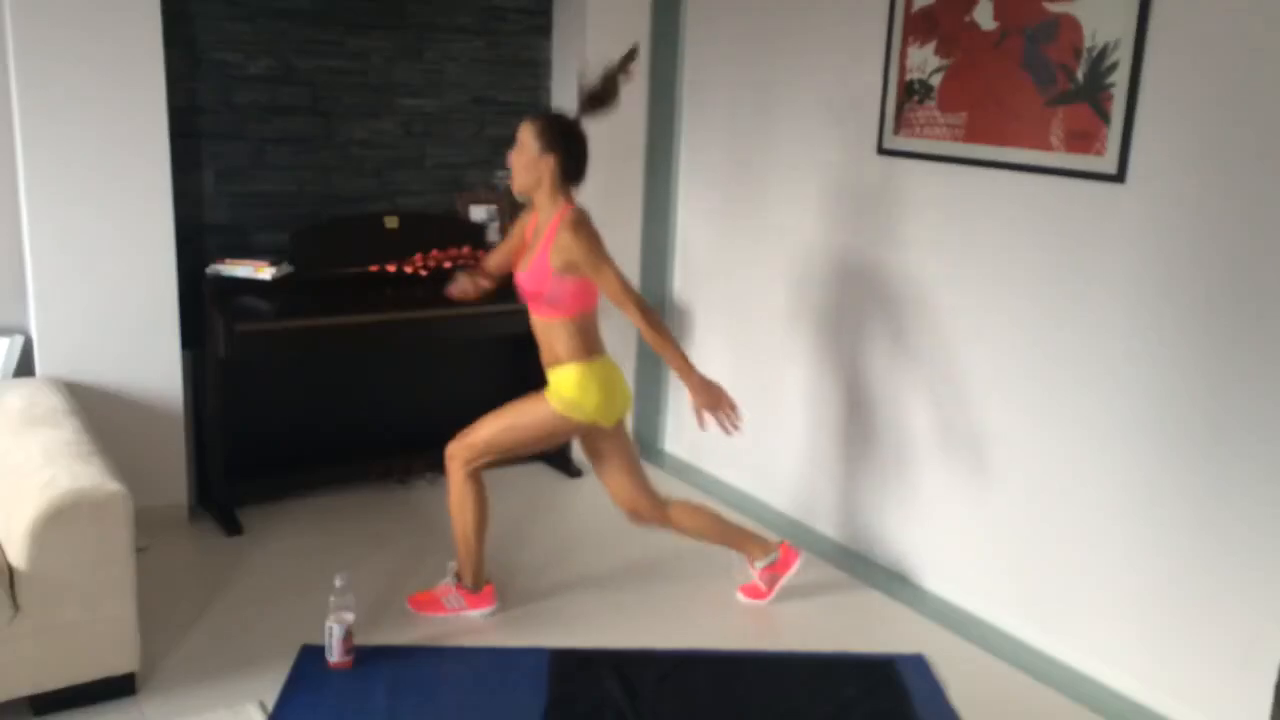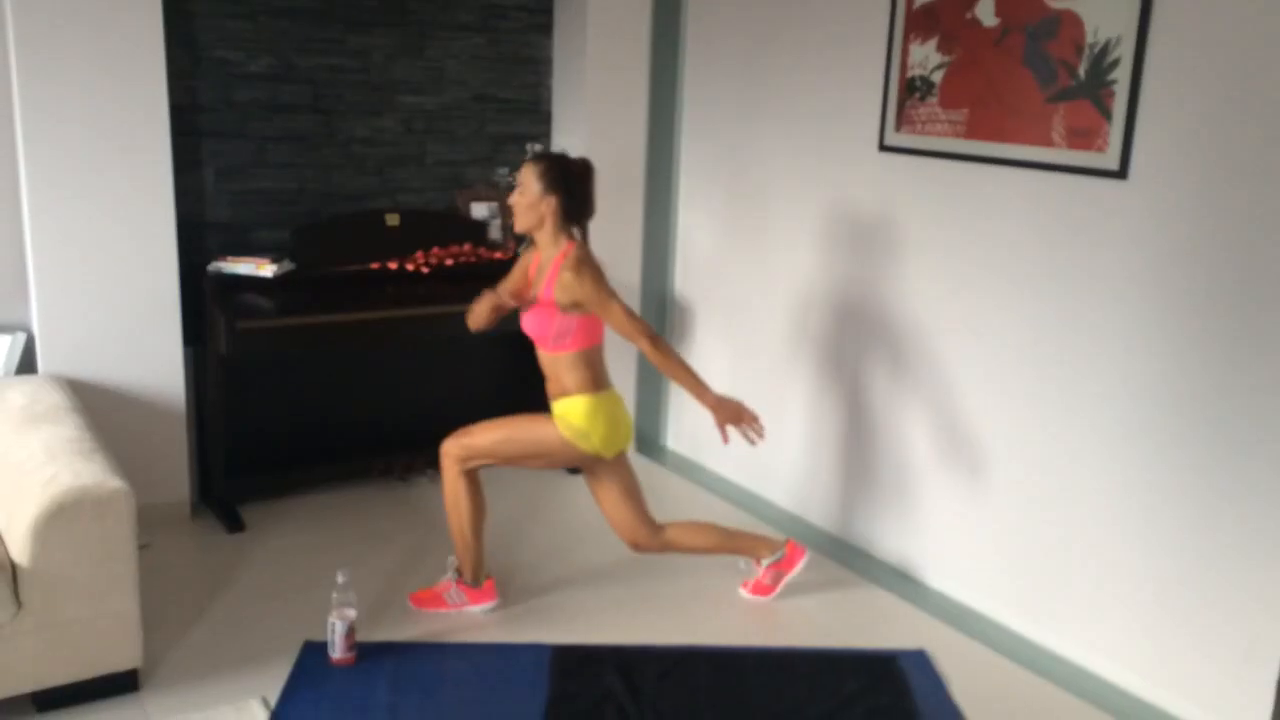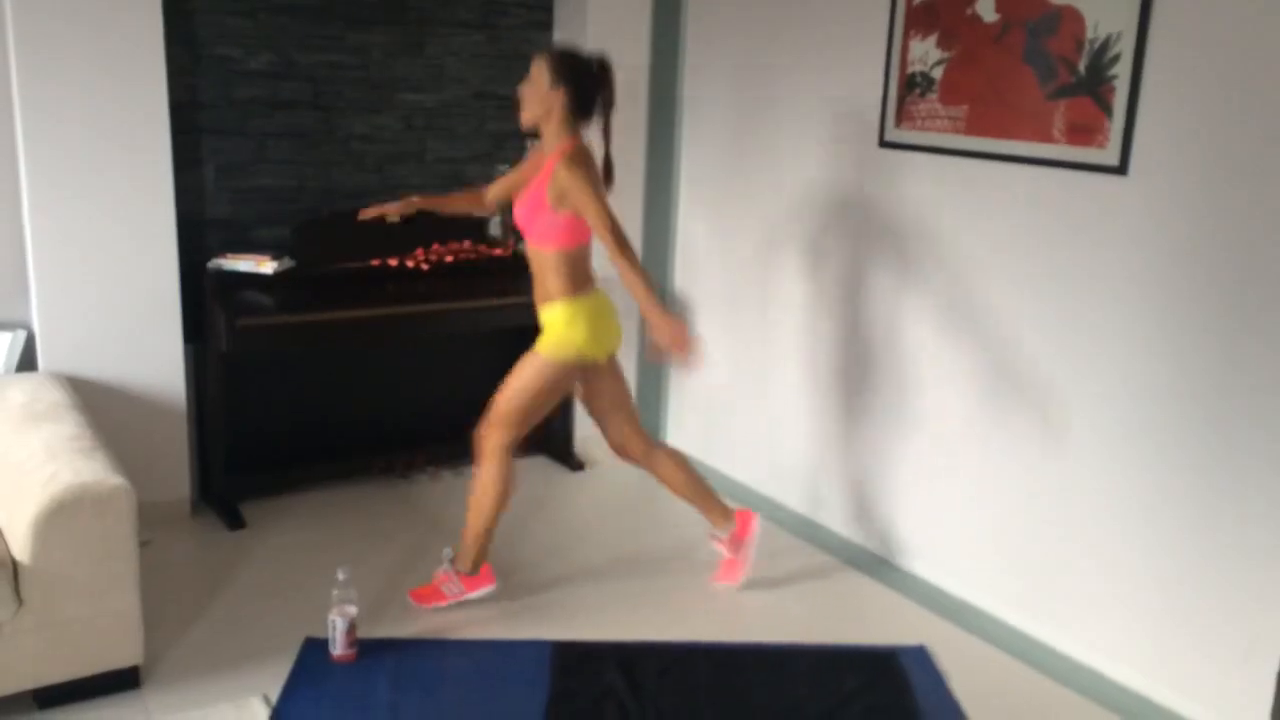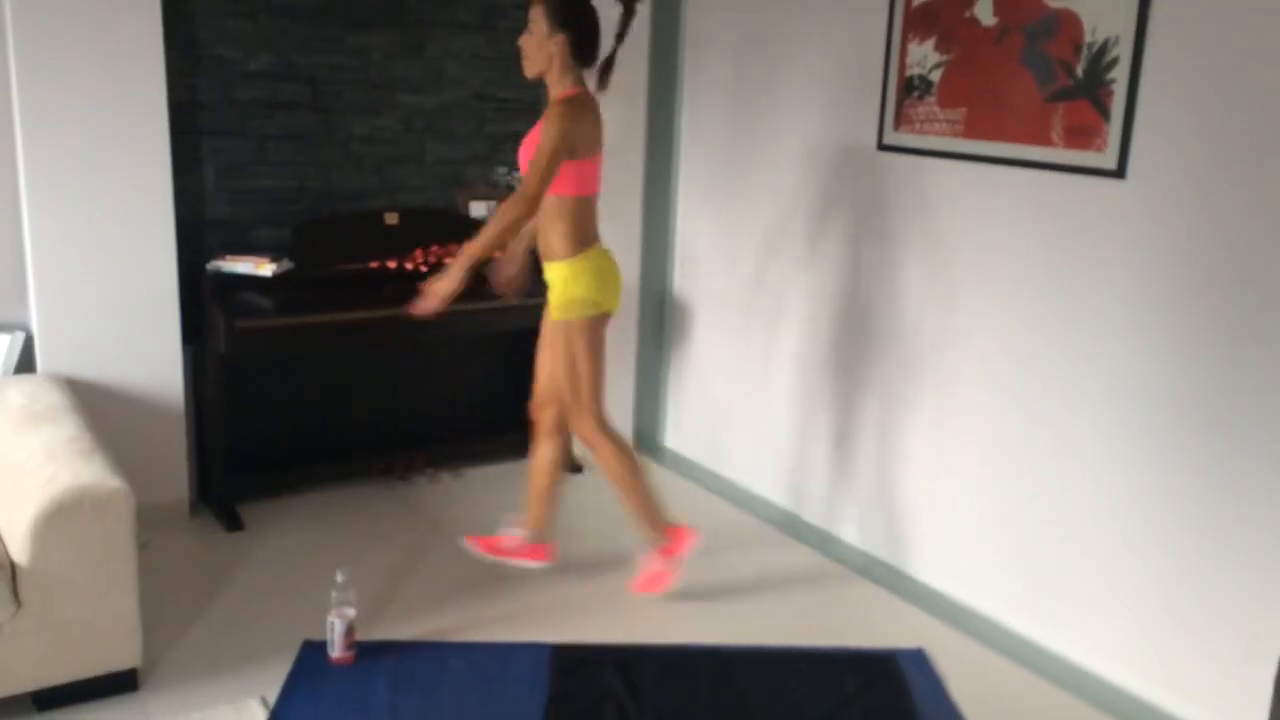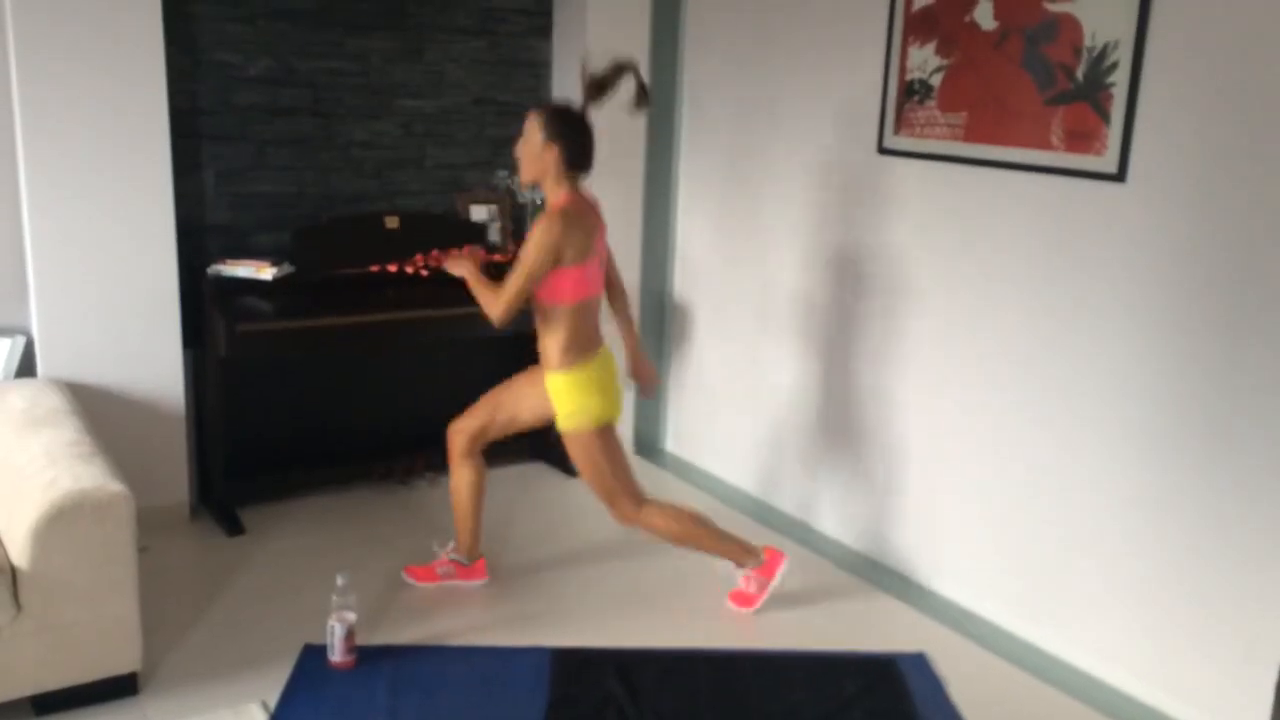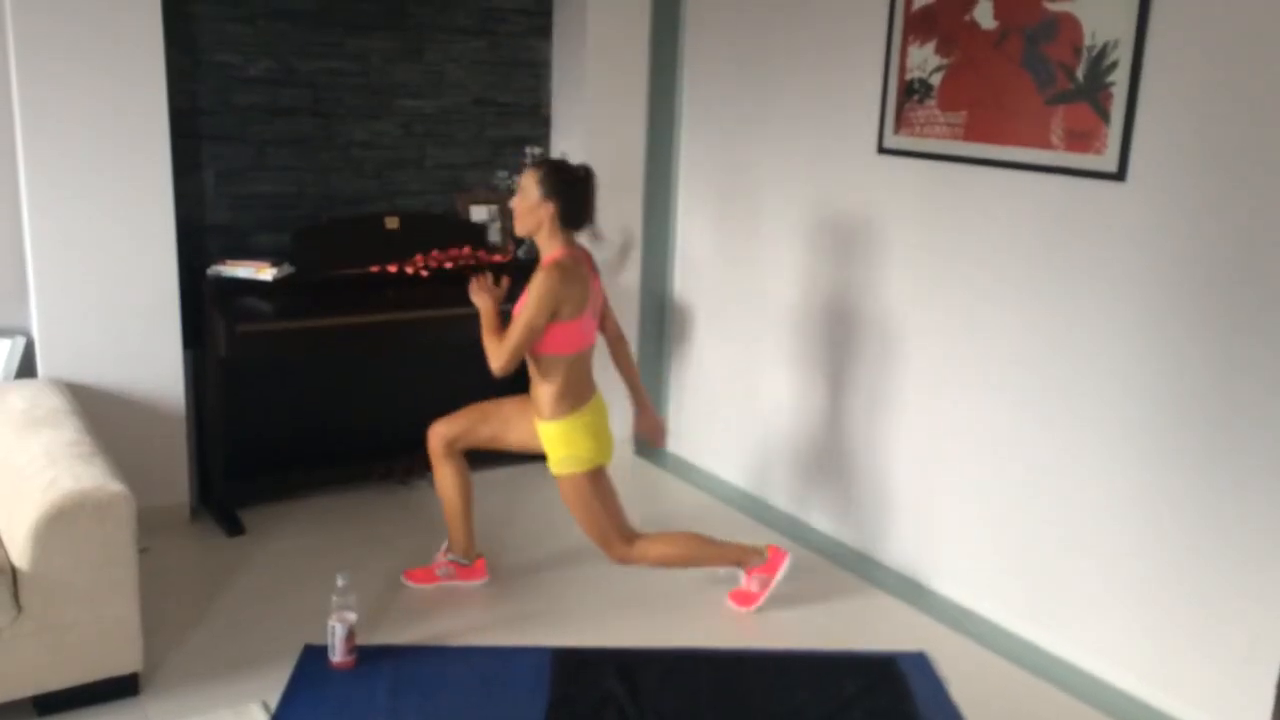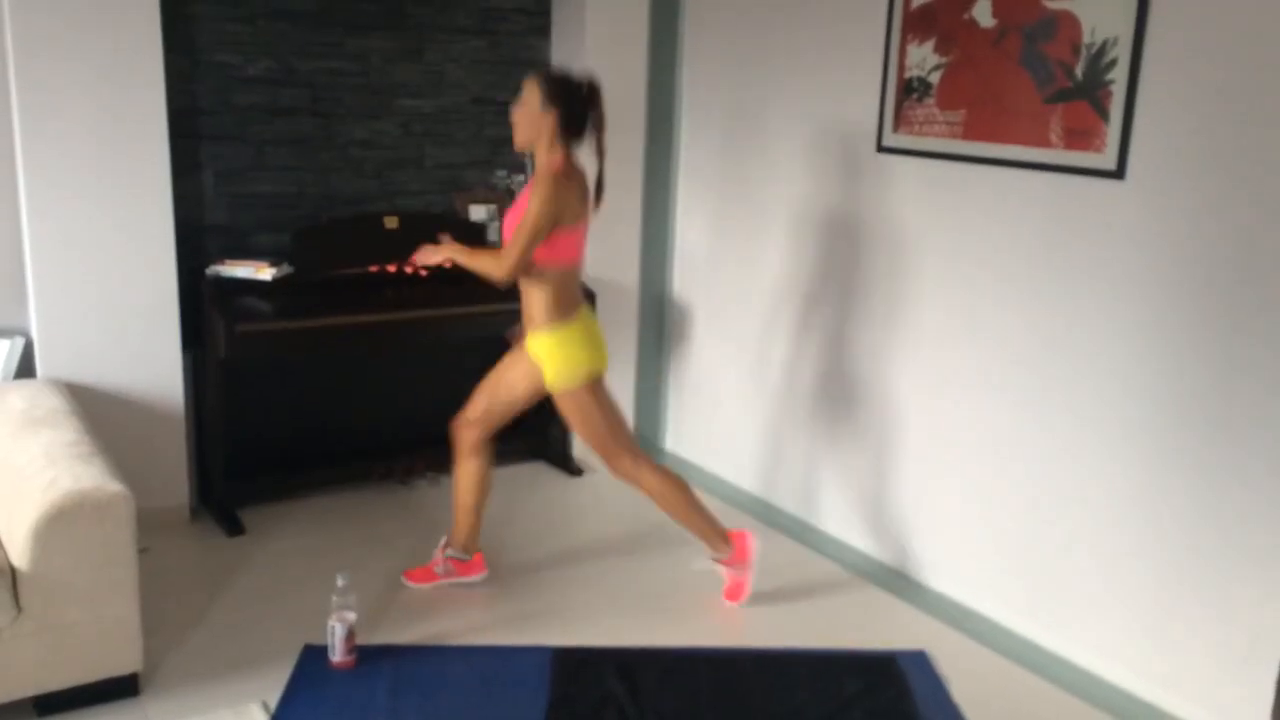
dt=0.2s
person 1, frame 1
left shoulder: (569, 233)
right shoulder: (533, 220)
left elbow: (635, 309)
right elbow: (492, 269)
left wrist: (694, 379)
right wrist: (470, 281)
left hip: (581, 391)
right hip: (579, 384)
left knee: (461, 455)
right knee: (645, 509)
left ankle: (469, 587)
right ankle: (767, 555)
person 1, frame 2
left shoulder: (574, 271)
right shoulder: (535, 256)
left elbow: (646, 339)
right elbow: (486, 311)
left wrist: (713, 400)
right wrist: (489, 303)
left hip: (585, 420)
right hip: (586, 416)
left knee: (455, 454)
right knee: (645, 537)
left ankle: (470, 583)
right ankle: (776, 551)
person 1, frame 3
left shoulder: (569, 163)
right shoulder: (545, 158)
left elbow: (613, 238)
right elbow: (486, 199)
left wrist: (656, 313)
right wrist: (415, 203)
left hip: (576, 324)
right hip: (573, 323)
left knee: (494, 438)
right knee: (633, 443)
left ankle: (467, 571)
right ankle: (728, 523)
person 1, frame 4
left shoulder: (565, 111)
right shoulder: (571, 108)
left elbow: (523, 202)
left wrist: (460, 266)
right wrist: (520, 252)
left hip: (579, 280)
right hip: (572, 279)
left knee: (585, 423)
right knee: (544, 413)
left ankle: (665, 536)
right ankle: (532, 537)
person 1, frame 5
left shoulder: (557, 224)
right shoulder: (581, 211)
left elbow: (502, 310)
right elbow: (612, 284)
left wrist: (471, 272)
right wrist: (634, 350)
left hip: (578, 384)
right hip: (563, 375)
left knee: (629, 509)
right knee: (462, 435)
left ankle: (755, 560)
right ankle: (465, 558)
person 1, frame 6
left shoulder: (554, 278)
right shoulder: (577, 263)
left elbow: (502, 363)
right elbow: (615, 337)
left wrist: (487, 306)
right wrist: (642, 405)
left hip: (570, 430)
right hip: (554, 414)
left knee: (623, 547)
right knee: (441, 438)
left ankle: (759, 560)
right ankle: (463, 559)
person 1, frame 7
left shoulder: (553, 184)
right shoulder: (561, 178)
left elbow: (506, 267)
left wrist: (450, 251)
left hip: (563, 345)
right hip: (546, 340)
left knee: (626, 462)
right knee: (468, 430)
left ankle: (729, 548)
right ankle: (462, 555)
